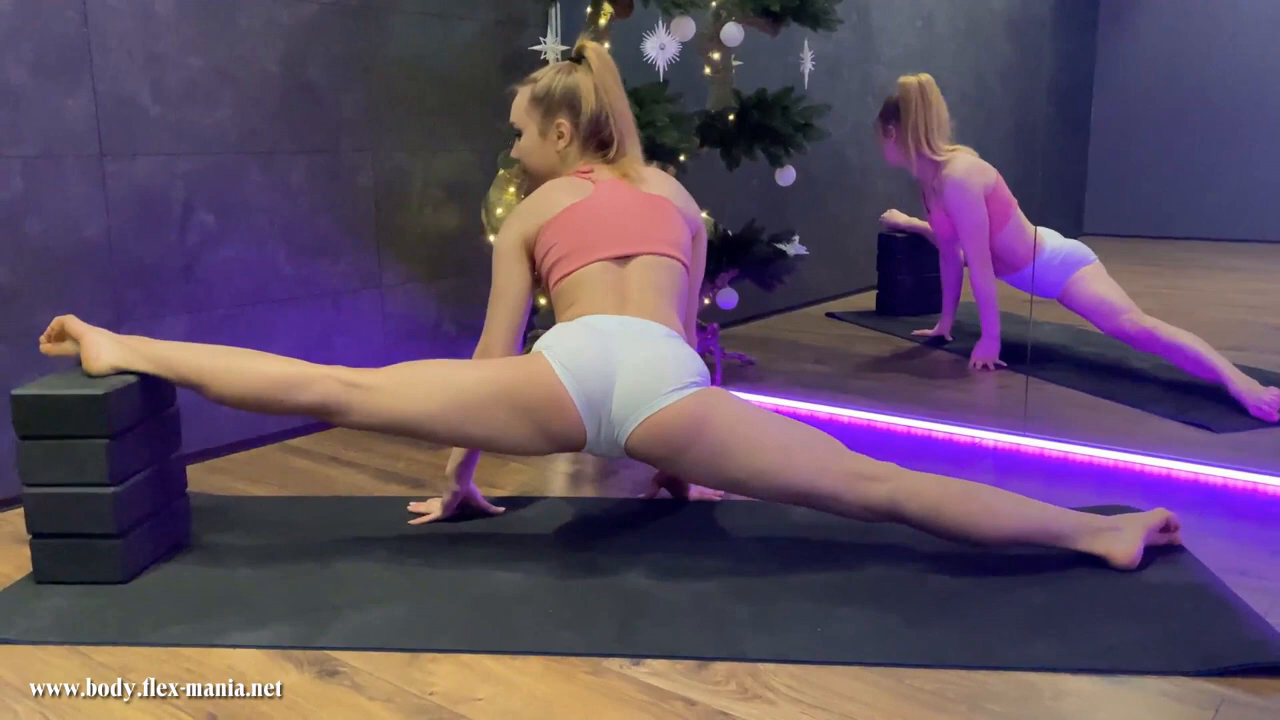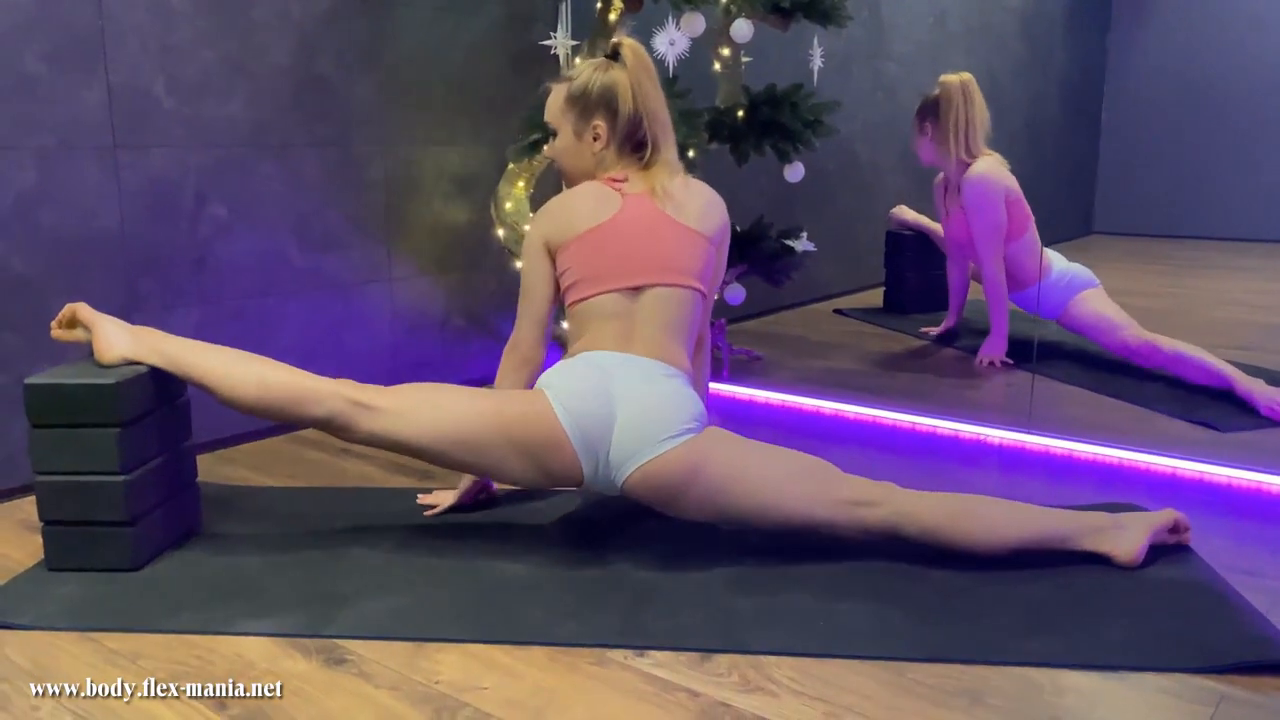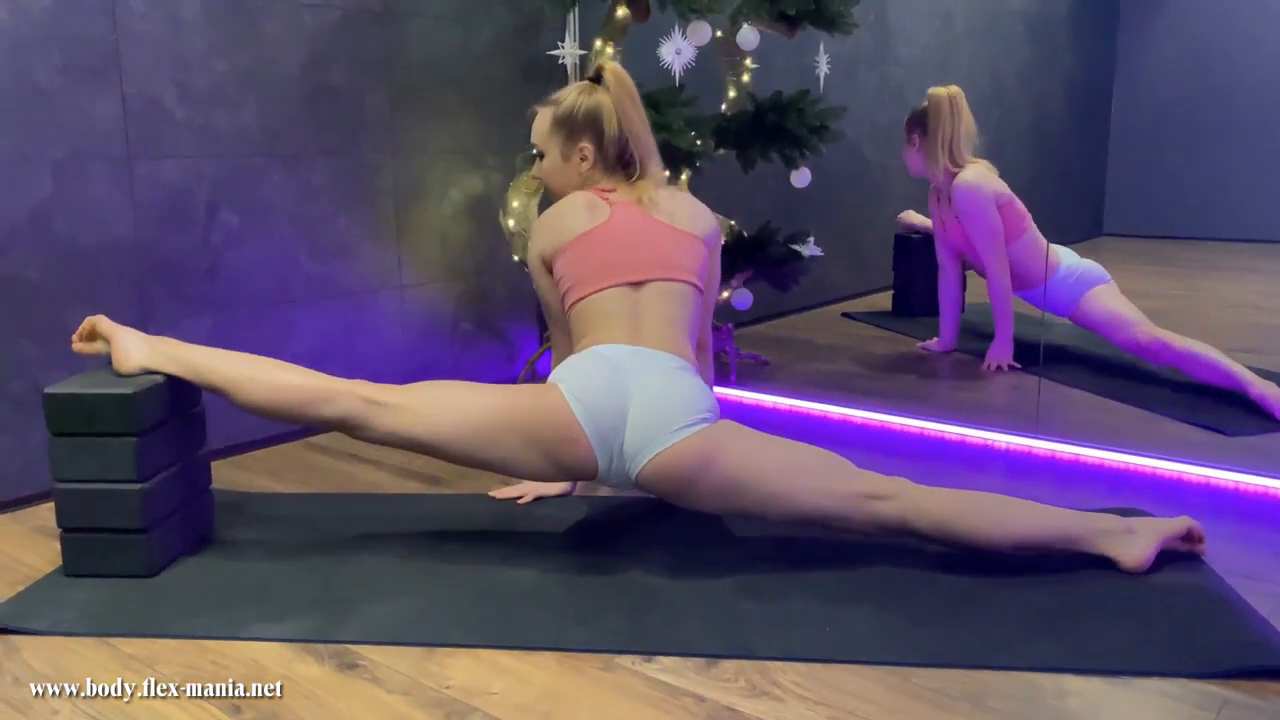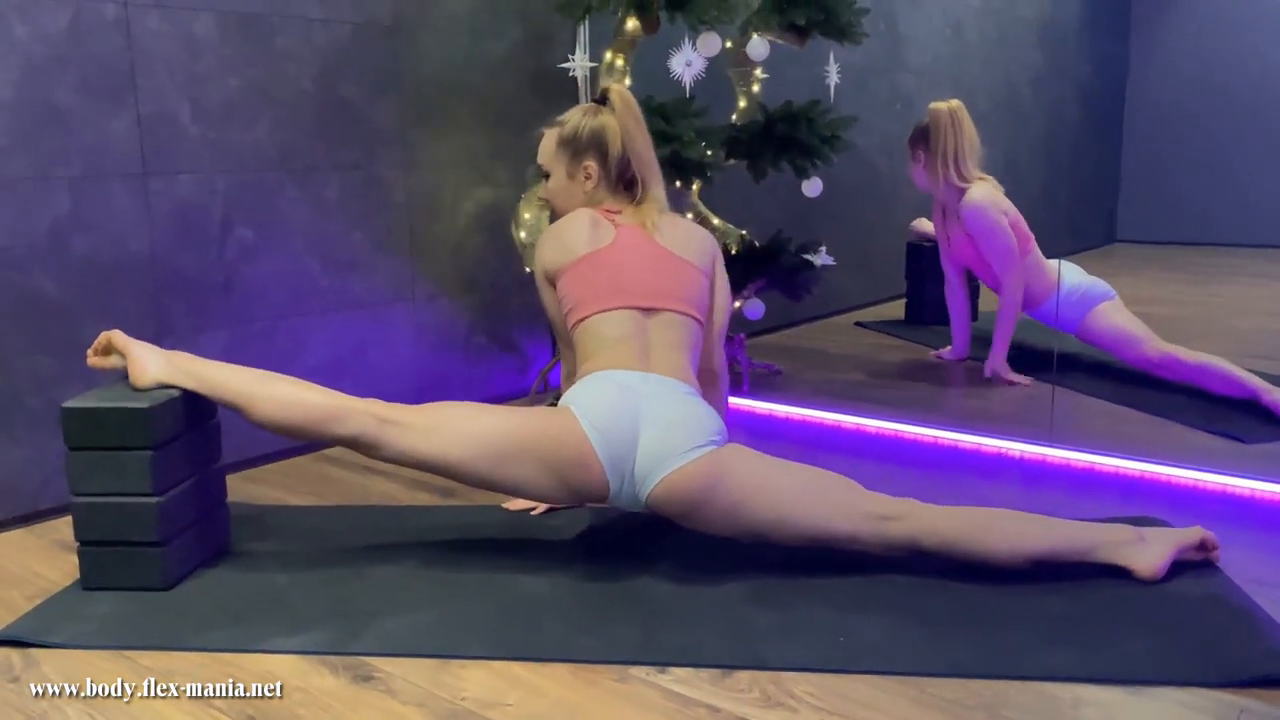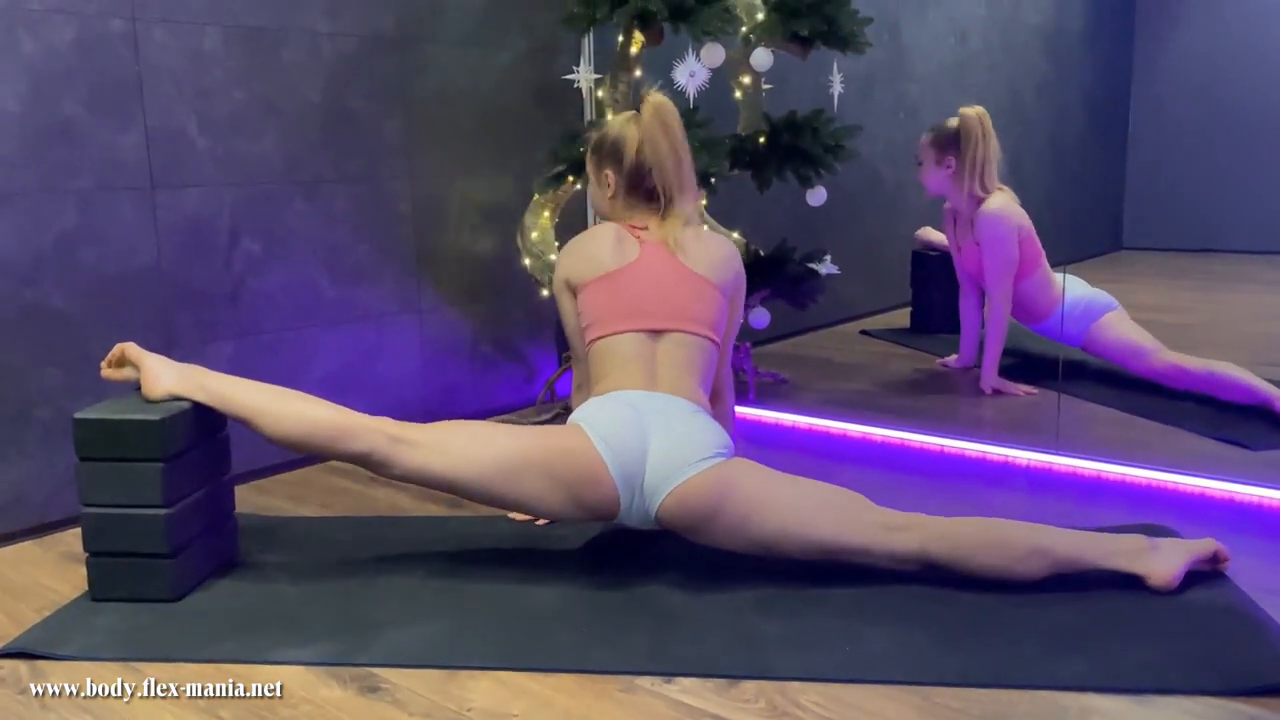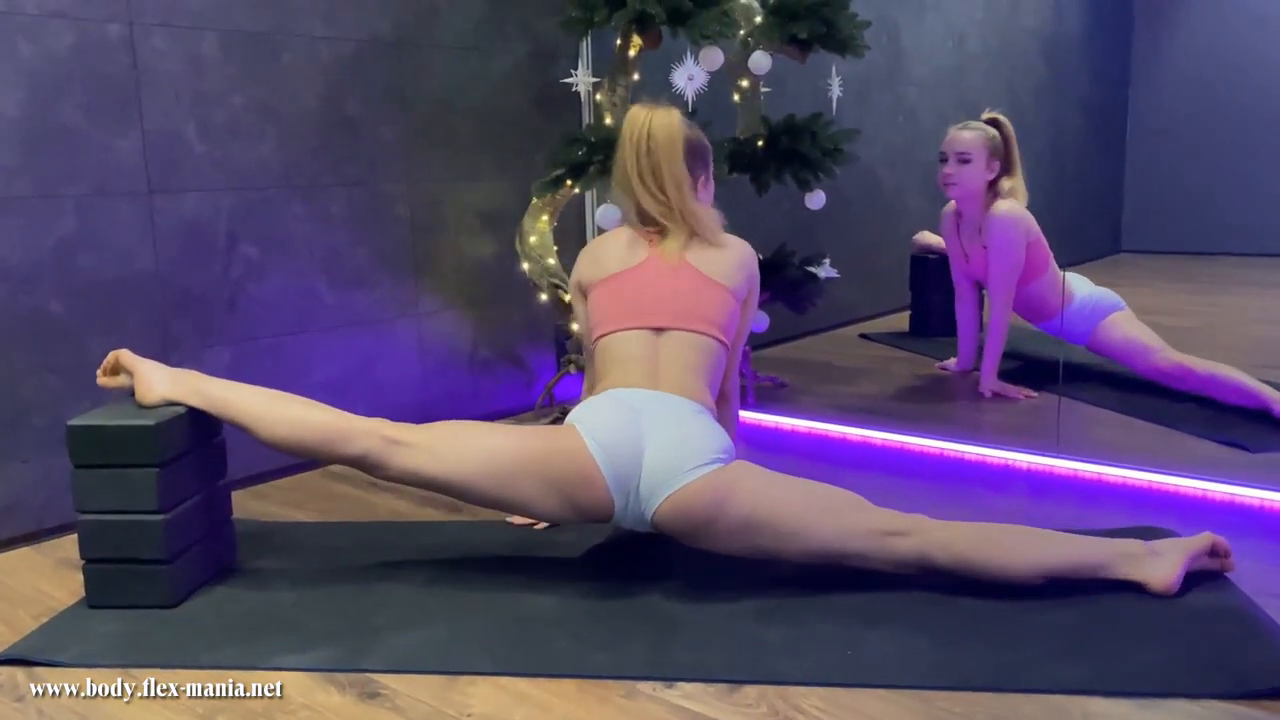
dt=0.4s
person 1, frame 1
left shoulder: (529, 213)
right shoulder: (676, 196)
left elbow: (493, 353)
left wrist: (460, 478)
right wrist: (684, 464)
left hip: (572, 373)
right hip: (664, 383)
left knee: (340, 389)
right knee: (873, 487)
left ankle: (122, 352)
right ankle: (1102, 532)
person 1, frame 2
left shoulder: (556, 215)
right shoulder: (709, 204)
left elbow: (522, 357)
left wrist: (482, 470)
right wrist: (691, 461)
left hip: (570, 412)
right hip: (661, 426)
left knee: (345, 406)
right knee: (877, 508)
person 1, frame 3
left shoulder: (553, 225)
right shoulder: (697, 215)
left wrist: (562, 466)
right wrist: (690, 454)
left hip: (583, 403)
right hip: (675, 415)
left knee: (357, 402)
right knee: (887, 501)
left ankle: (150, 350)
person 1, frame 4
left shoulder: (558, 240)
right shoulder: (699, 240)
left wrist: (568, 481)
right wrist: (701, 466)
left hip: (595, 427)
right hip: (682, 441)
left knee: (370, 422)
right knee: (894, 523)
left ankle: (164, 363)
person 1, frame 5
left shoulder: (575, 253)
right shoulder: (722, 249)
left hip: (603, 447)
right hip: (690, 459)
left knee: (382, 442)
right knee: (904, 537)
left ankle: (178, 379)
person 1, frame 6
left shoulder: (593, 253)
right shoulder: (737, 255)
left hip: (597, 442)
right hip: (686, 460)
left knee: (374, 441)
right knee: (902, 539)
left ankle: (172, 380)
person 2, frame 1
left shoulder: (958, 177)
right shoulder: (929, 178)
left elbow: (980, 266)
right elbow: (949, 251)
left wrist: (990, 339)
right wrist: (946, 318)
left hip: (1056, 263)
right hip: (1026, 262)
left knee: (1134, 328)
left ankle: (1239, 383)
right ankle: (908, 224)
person 2, frame 2
left shoulder: (983, 179)
right shoulder: (944, 184)
left elbow: (992, 264)
right elbow: (958, 254)
left wrist: (998, 337)
right wrist: (952, 318)
left hip: (1059, 287)
right hip: (1028, 283)
left knee: (1139, 344)
left ankle: (1248, 387)
right ankle: (918, 222)
person 2, frame 3
left shoulder: (969, 187)
right shoulder: (940, 190)
left elbow: (997, 268)
right elbow: (949, 265)
left wrist: (1003, 341)
right wrist: (946, 337)
left hip: (1069, 281)
right hip: (1041, 278)
left knee: (1149, 342)
person 2, frame 4
left shoulder: (976, 206)
right shoulder: (944, 204)
left elbow: (1012, 286)
right elbow: (953, 278)
left wrist: (996, 358)
right wrist: (959, 346)
left hip: (1072, 299)
right hip: (1050, 287)
left knee: (1159, 357)
person 2, frame 5
left shoulder: (996, 215)
right shoulder: (952, 213)
left elbow: (999, 302)
right elbow: (969, 290)
left wrist: (989, 374)
right wrist: (966, 356)
left hip: (1077, 312)
right hip: (1052, 298)
left knee: (1169, 367)
person 2, frame 6
left shoulder: (1006, 218)
right shoulder: (951, 217)
left elbow: (1000, 305)
right elbow: (965, 293)
left wrist: (989, 377)
right wrist: (965, 360)
left hip: (1085, 310)
right hip: (1047, 311)
left knee: (1171, 368)
